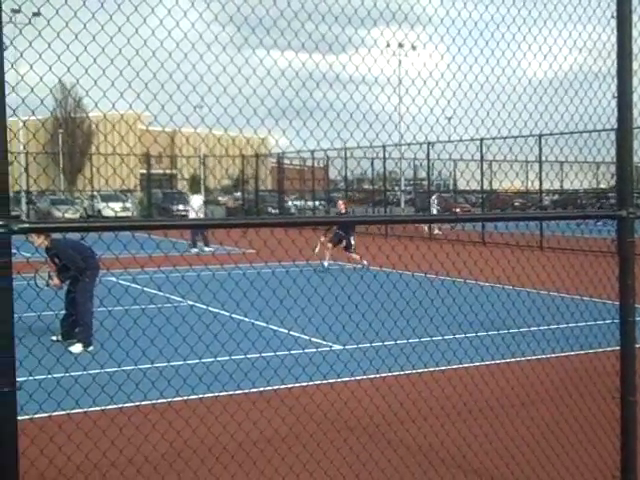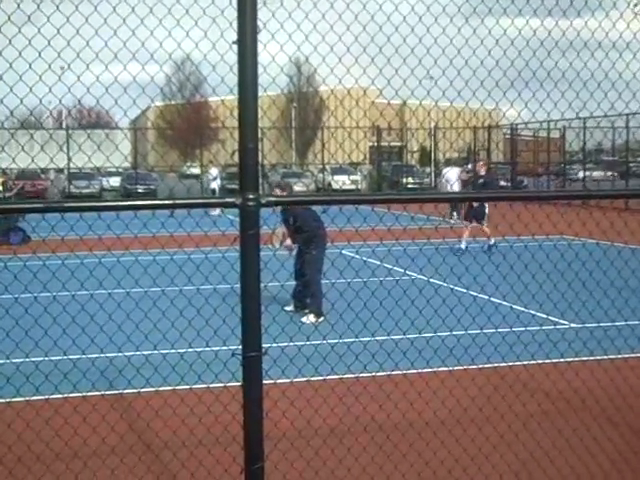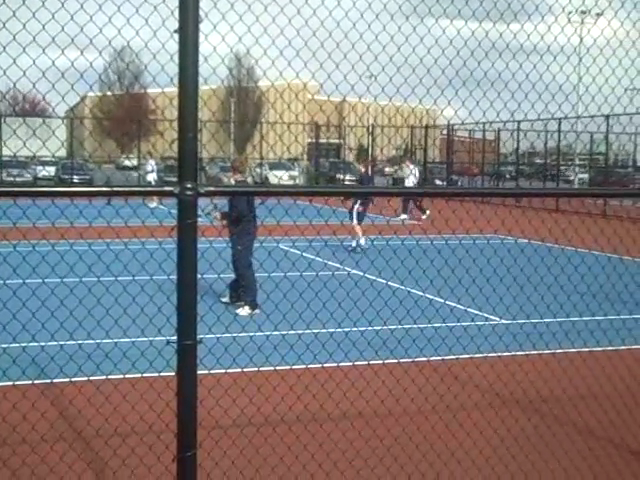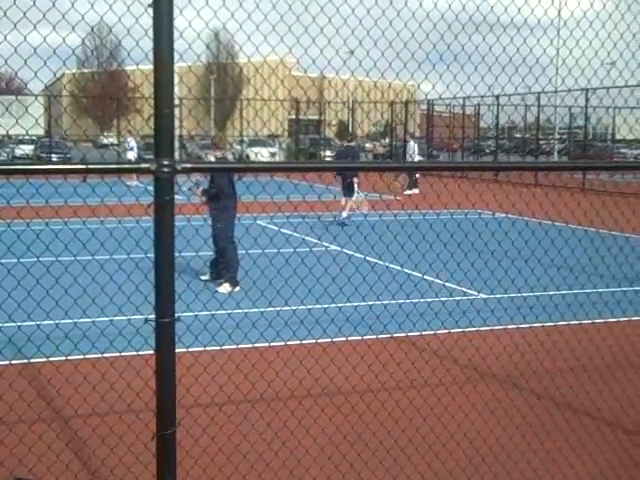
dt=1s
person 1, frame 1
left shoulder: (60, 247)
right shoulder: (50, 249)
left elbow: (79, 266)
right elbow: (64, 266)
left wrist: (61, 279)
right wrist: (57, 277)
left hip: (88, 268)
right hip: (79, 270)
left knee: (83, 303)
right knee: (70, 301)
left ankle: (85, 342)
right ankle: (68, 334)
person 1, frame 2
left shoulder: (298, 210)
right shoulder: (286, 210)
left elbow: (310, 231)
left wrist: (293, 241)
right wrist: (285, 235)
left hip: (316, 242)
right hip: (304, 243)
left knee: (312, 276)
right knee: (299, 273)
left ankle: (316, 313)
right ankle: (299, 303)
person 1, frame 3
right shoulder: (244, 187)
left elbow: (239, 212)
left wrist: (223, 216)
right wrist: (228, 218)
left hip: (243, 233)
right hip: (242, 232)
left knee: (244, 267)
right knee: (239, 265)
left ankle: (251, 304)
right ankle: (235, 294)
person 1, frame 4
left shoulder: (220, 164)
right shoulder: (223, 163)
left elbow: (220, 188)
left wrist: (204, 192)
right wrist: (208, 195)
left hip: (224, 209)
right hip: (221, 208)
left knee: (226, 243)
right knee: (219, 242)
left ankle: (232, 281)
right ankle: (216, 272)
